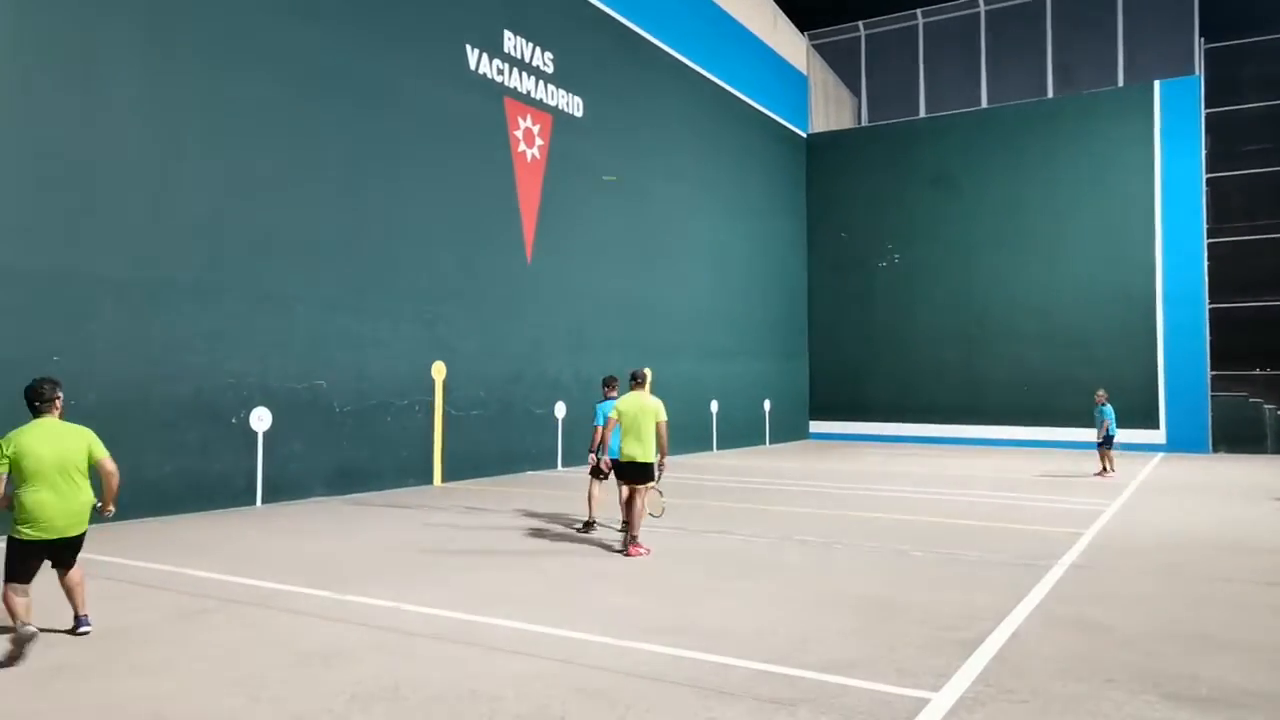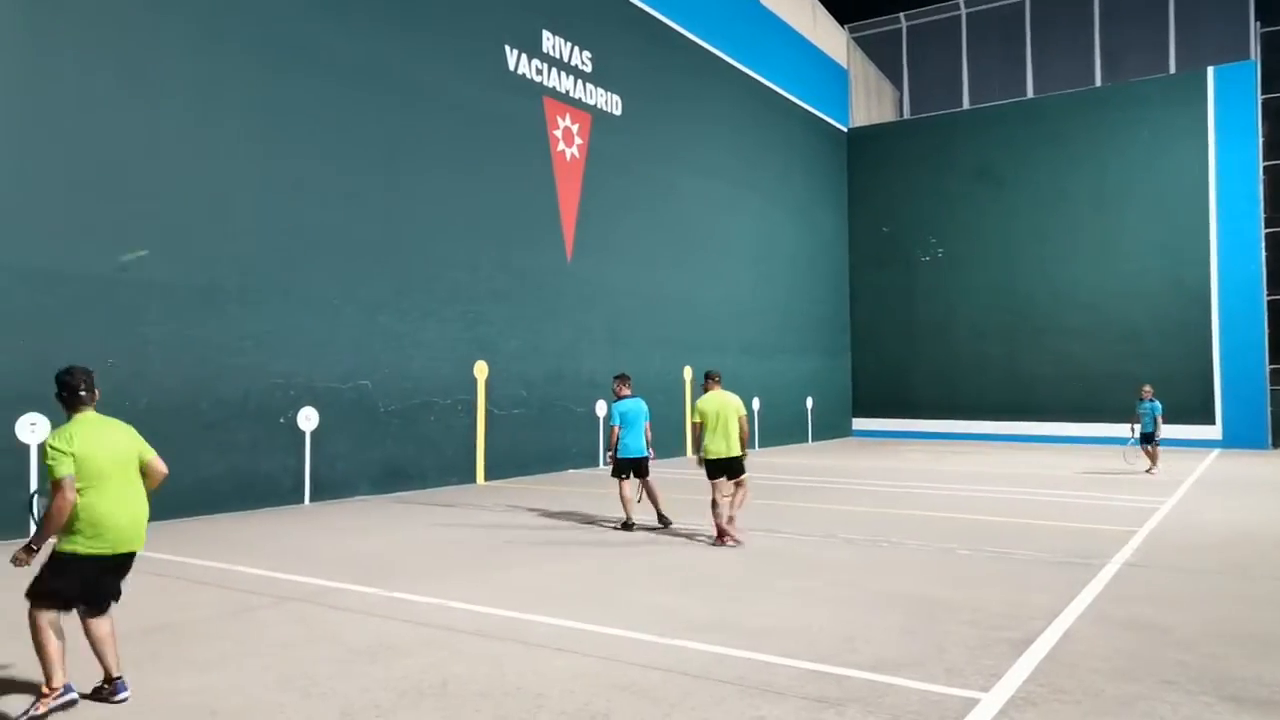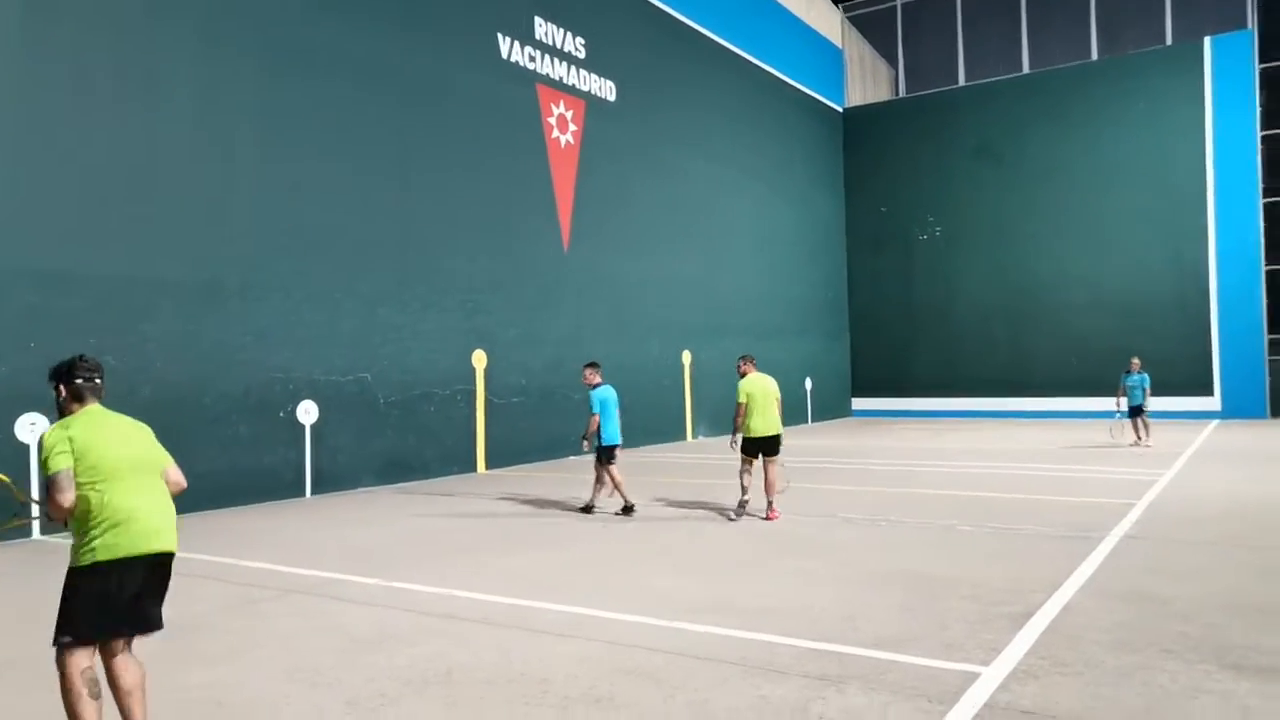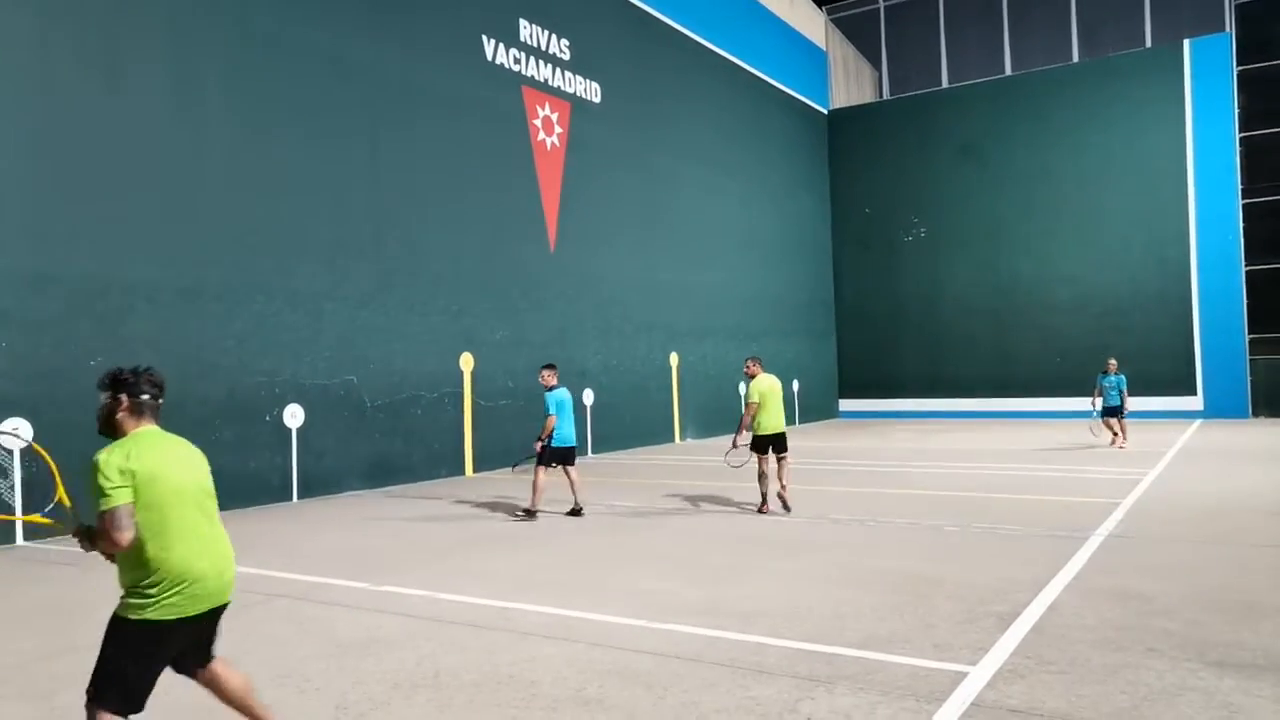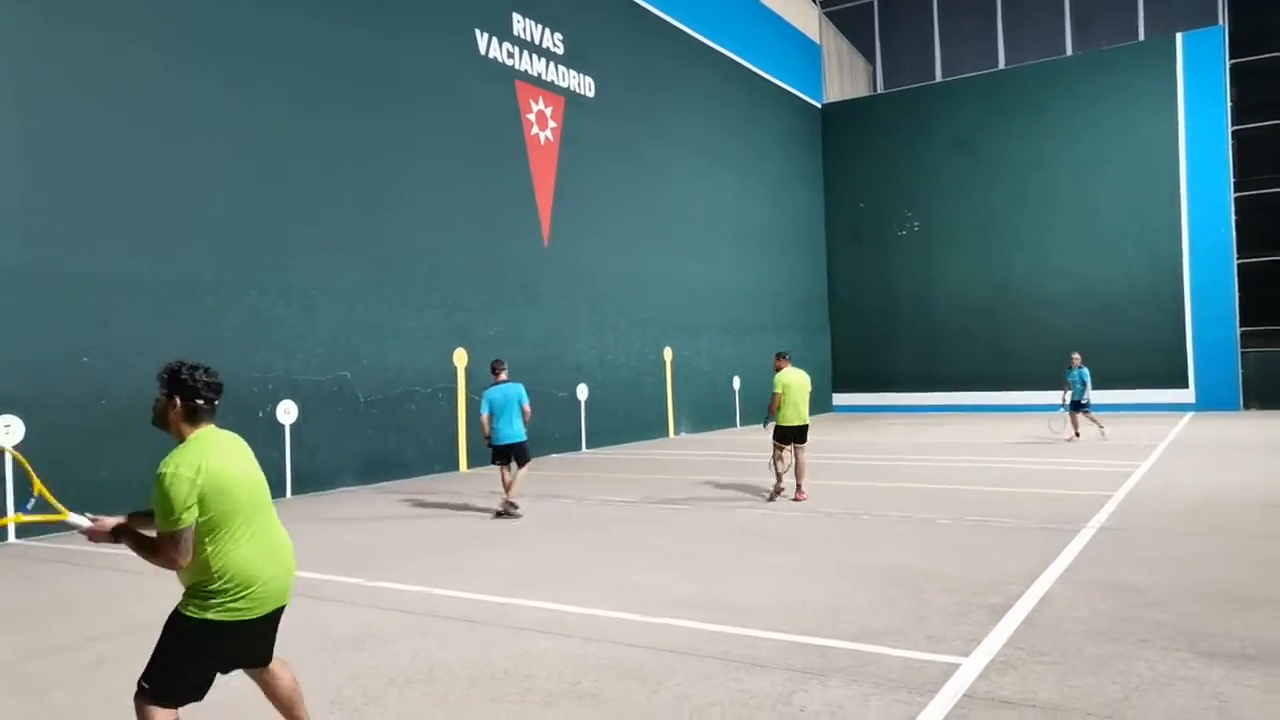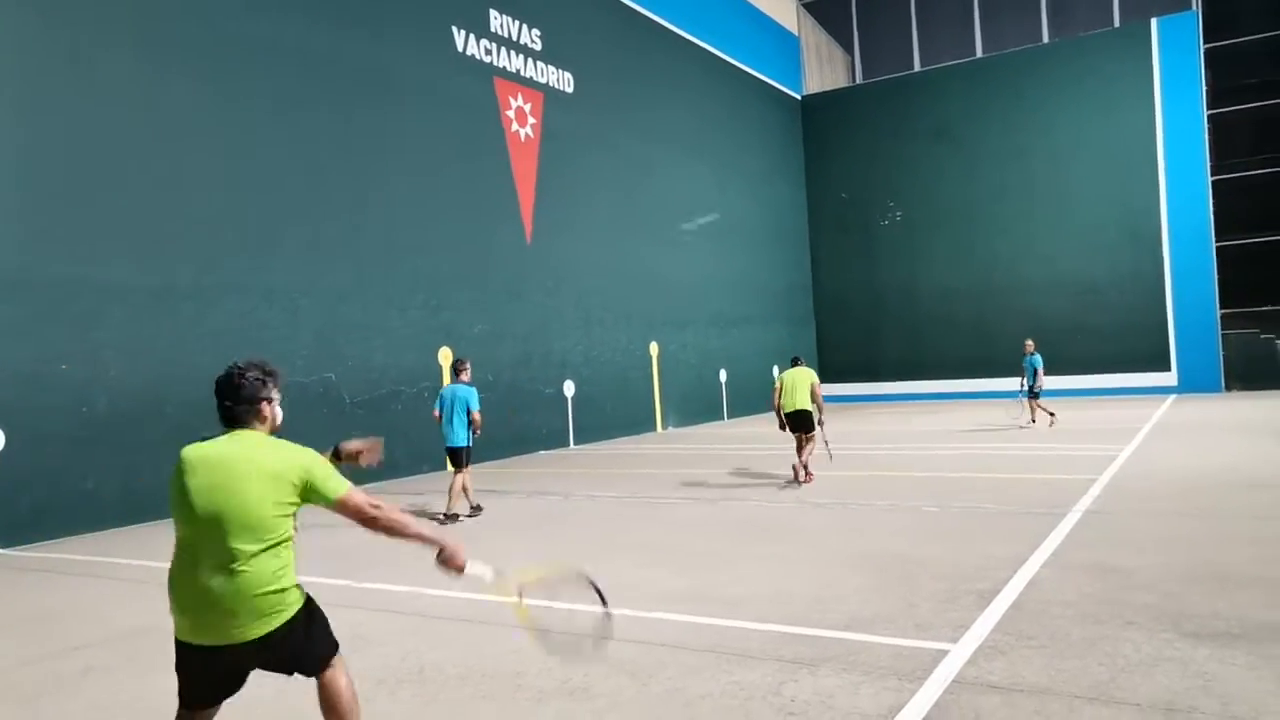
dt=0.5s
person 1, frame 1
right shoulder: (82, 434)
right elbow: (110, 470)
right wrist: (109, 502)
left hip: (31, 526)
right hip: (74, 520)
right knee: (68, 566)
left ankle: (23, 627)
right ankle: (82, 618)
person 1, frame 2
left shoulder: (59, 441)
right shoulder: (125, 431)
left elbow: (65, 498)
right elbow: (159, 471)
left wrist: (34, 543)
left hip: (87, 540)
right hip: (129, 539)
left knee: (43, 609)
right knee: (93, 610)
left ankle: (57, 690)
right ankle: (115, 682)
person 1, frame 3
left shoulder: (60, 433)
right shoulder: (137, 428)
left elbow: (62, 501)
right elbow: (177, 482)
left wrist: (59, 514)
left hip: (108, 547)
right hip: (159, 543)
left knee: (74, 652)
right knee: (117, 646)
person 1, frame 4
left shoulder: (112, 458)
right shoulder: (189, 451)
left elbow: (119, 537)
left wrist: (90, 538)
left hip: (163, 599)
right hip: (214, 584)
right knee: (199, 663)
person 1, frame 5
left shoulder: (177, 468)
right shoulder: (232, 443)
left elbow: (176, 556)
left wrist: (122, 534)
right wrist: (126, 522)
left hip: (227, 601)
right hip: (272, 585)
right knee: (260, 663)
person 1, frame 6
left shoulder: (188, 459)
right shoulder: (293, 459)
right elbow: (367, 509)
left wrist: (334, 458)
right wrist: (438, 542)
right hip: (272, 610)
right knee: (330, 668)
